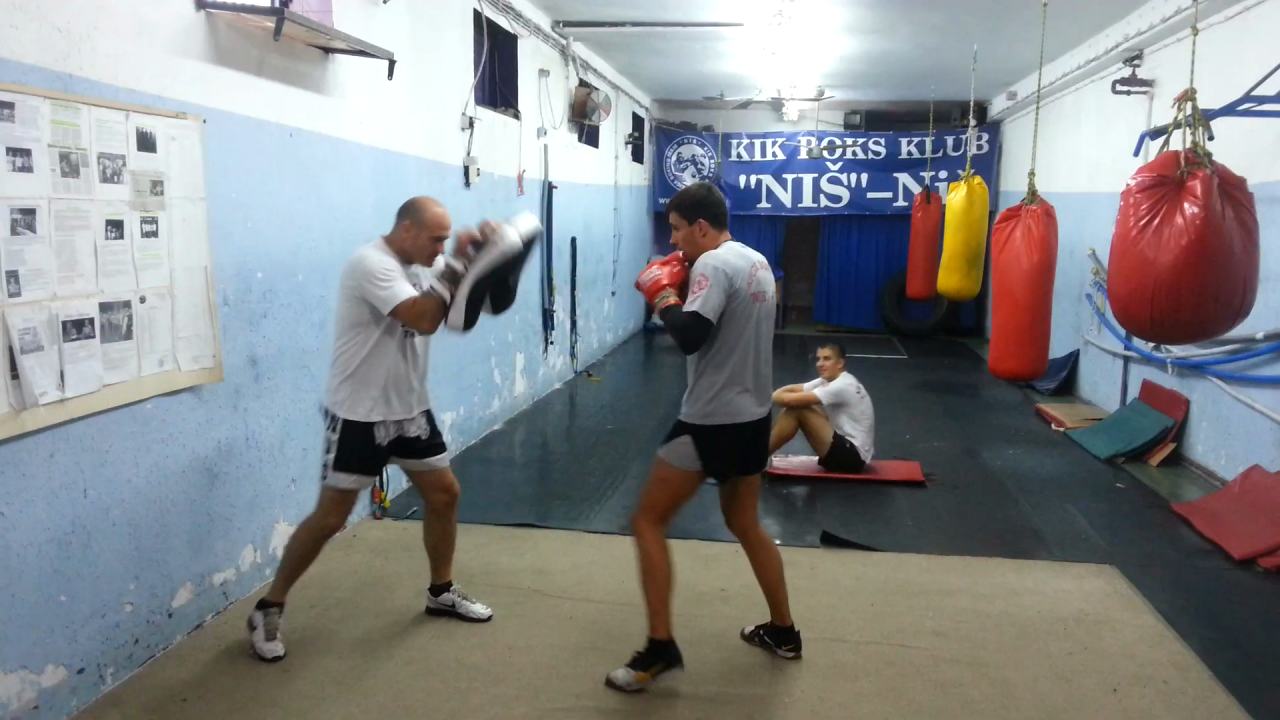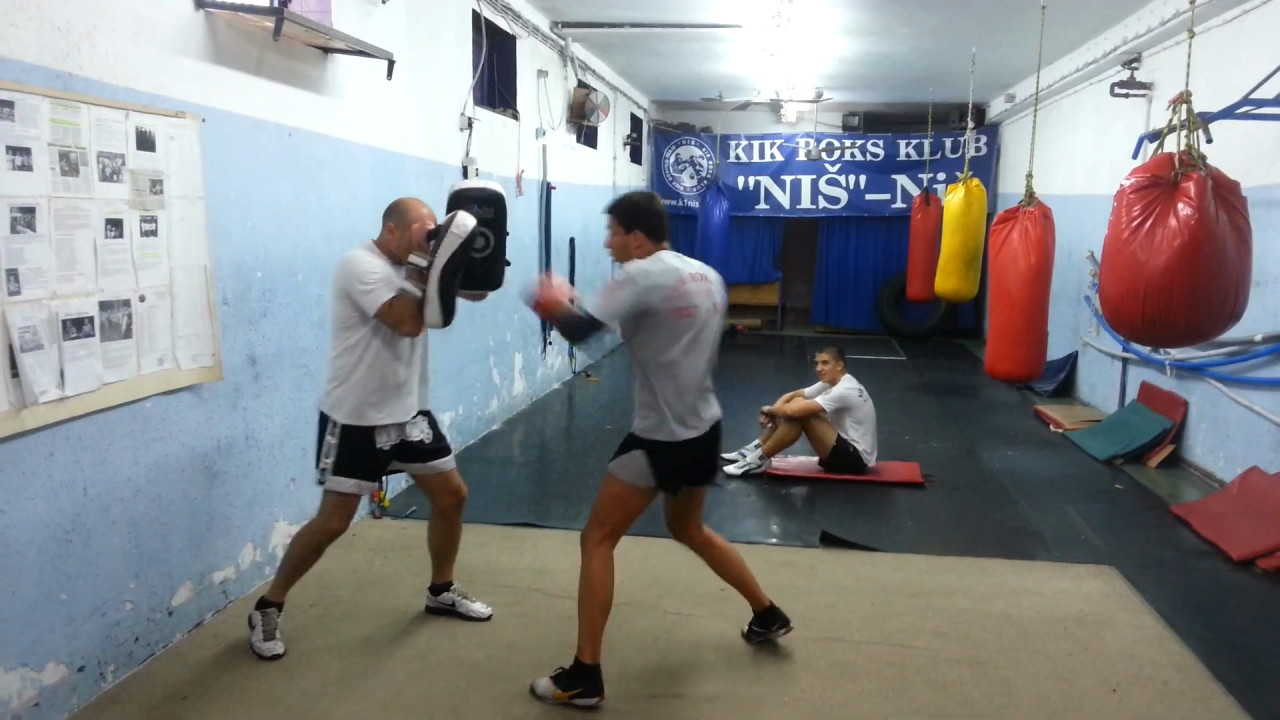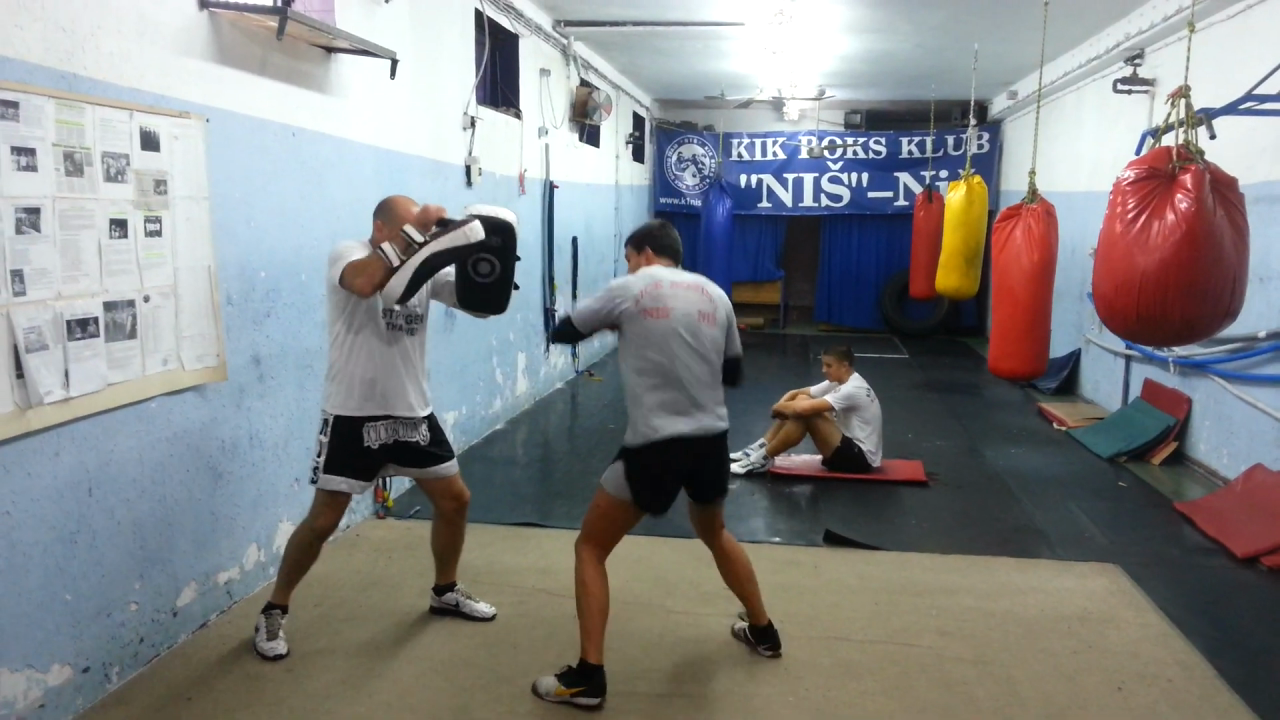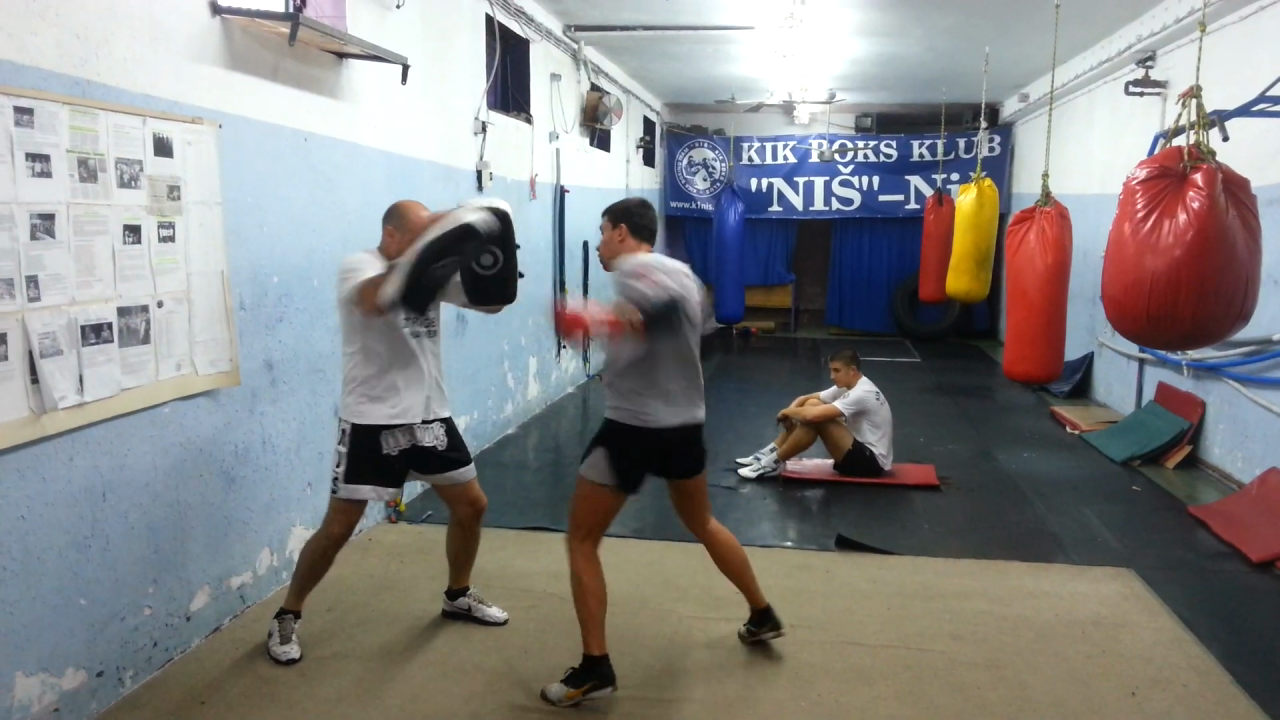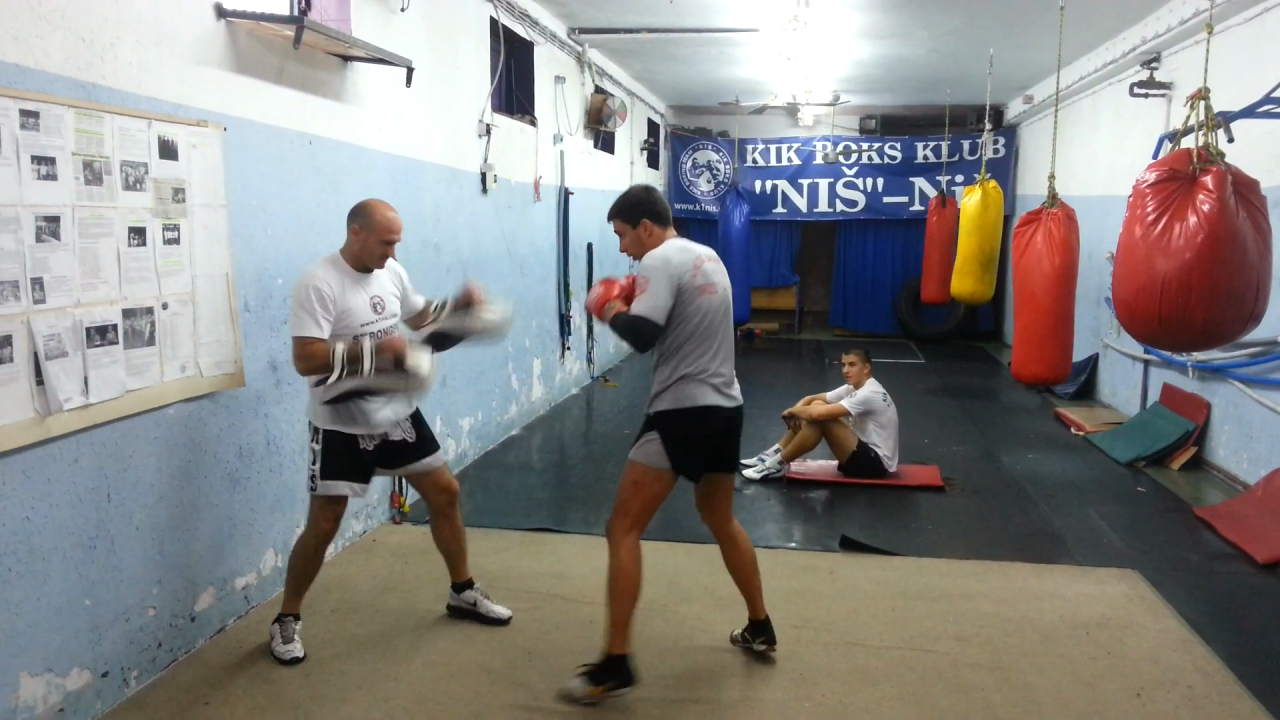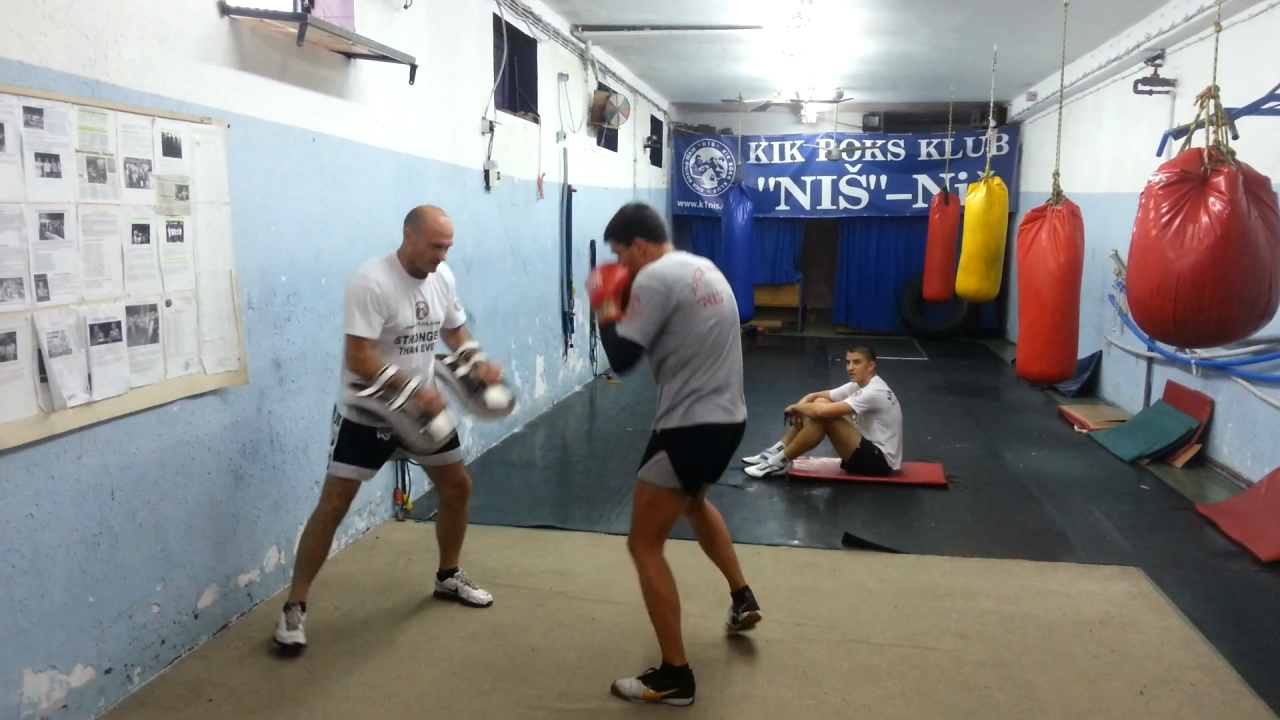
dt=0.4s
person 1, frame 1
left shoulder: (714, 264)
right shoulder: (755, 260)
left elbow: (691, 335)
left wrist: (661, 295)
right wrist: (684, 285)
left hip: (712, 421)
right hip: (753, 415)
left knee: (648, 523)
right knee: (745, 523)
left ankle: (660, 650)
right ankle: (783, 631)
person 1, frame 2
left shoulder: (641, 276)
right shoulder: (704, 275)
left elbow: (582, 329)
left wrist: (554, 304)
left hip: (661, 435)
right hip: (702, 427)
left knee: (597, 540)
right knee: (691, 531)
left ankle: (585, 674)
right ankle: (768, 615)
person 1, frame 3
left shoulder: (627, 288)
right shoulder: (716, 295)
left elbow: (564, 332)
right elbow: (733, 374)
left wrist: (577, 319)
left hip: (655, 446)
right hip: (711, 438)
left knee: (590, 548)
right knee: (715, 534)
left ankle: (588, 676)
right ankle: (763, 630)
person 1, frame 4
left shoulder: (637, 271)
right shoulder: (673, 274)
left elbow: (672, 312)
left wrist: (616, 319)
left hip: (632, 429)
right hip: (685, 423)
left knee: (581, 540)
right knee: (702, 523)
left ankle: (595, 668)
right ankle: (763, 616)
person 1, frame 5
left shoulder: (661, 261)
right shoulder: (710, 258)
left elbow: (642, 333)
left wrist: (613, 312)
right wrist: (633, 304)
left hip: (681, 412)
right hip: (726, 409)
left knee: (623, 531)
right knee: (721, 519)
left ankle: (615, 663)
right ankle: (760, 627)
person 1, frame 6
left shoulder: (654, 278)
right shoulder: (703, 268)
left elbow: (622, 359)
left wrist: (607, 311)
right wrist: (629, 305)
left hip: (690, 426)
right hip: (729, 419)
left knee: (644, 546)
right knee: (694, 500)
left ankle: (674, 675)
right ankle: (742, 597)
person 2, frame 1
left shoulder: (417, 266)
right shoulder: (371, 264)
right elbow: (424, 320)
left wrist: (482, 255)
right wrist: (458, 264)
left hip: (409, 406)
right hip: (358, 413)
left knee: (445, 493)
right knee: (330, 516)
left ankle: (441, 591)
right ankle: (269, 609)
person 2, frame 2
left shoulder: (412, 265)
right shoulder: (360, 266)
left elbow: (476, 290)
right elbow: (408, 323)
right wrist: (421, 260)
left hip: (407, 412)
right hip: (355, 418)
left knee: (452, 495)
right knee: (333, 522)
left ankle: (442, 591)
right ankle: (268, 608)
person 2, frame 3
right shoulder: (348, 254)
right elbow: (363, 283)
right wrist: (413, 235)
left hip: (412, 412)
right hip: (352, 415)
left knee: (455, 499)
right knee: (323, 520)
left ankle: (445, 591)
right ankle: (273, 611)
person 2, frame 4
right shoulder: (358, 266)
left elbow: (489, 301)
right elbow: (374, 302)
left hip: (429, 415)
right hip: (371, 422)
left knee: (472, 505)
right knee: (338, 528)
left ankle: (458, 596)
right ankle: (287, 616)
person 2, frame 5
left shoulder: (392, 272)
right shoulder: (316, 283)
left elbow: (421, 319)
right elbow: (305, 361)
left wrist: (458, 304)
right wrist: (371, 350)
left hip: (398, 413)
right hip: (341, 425)
left knee: (445, 492)
right knee: (322, 527)
left ankle: (463, 591)
right ankle: (287, 620)
person 2, frame 6
left shoulder: (442, 277)
right shoulder: (371, 282)
left elbow: (455, 331)
right elbow: (357, 359)
left wrist: (478, 365)
right wrist: (412, 393)
left hip: (423, 407)
right hip: (366, 413)
left knee: (458, 487)
right knee: (333, 506)
left ankle: (449, 577)
right ankle: (294, 607)
